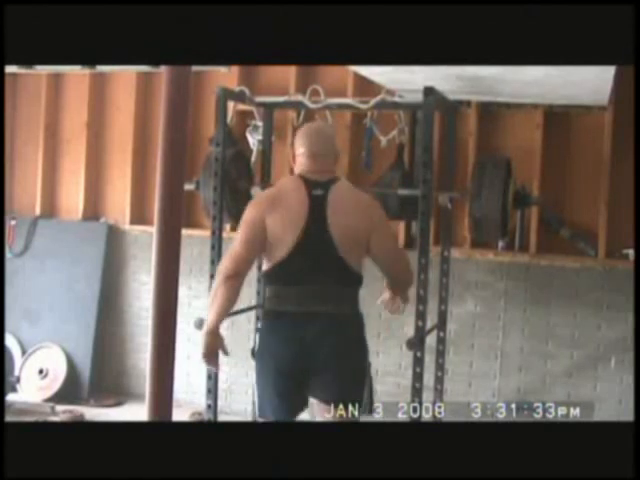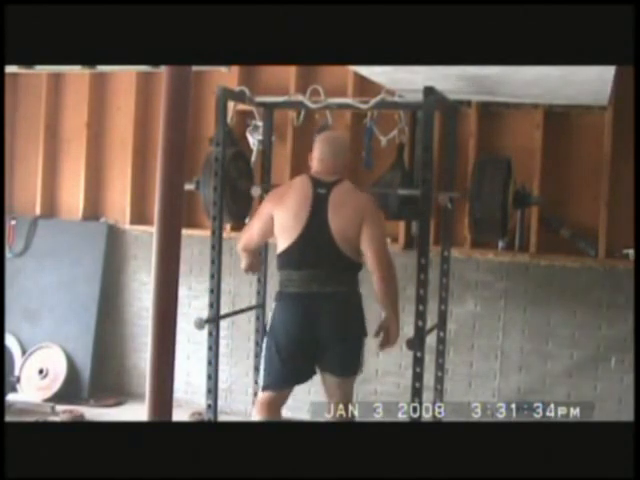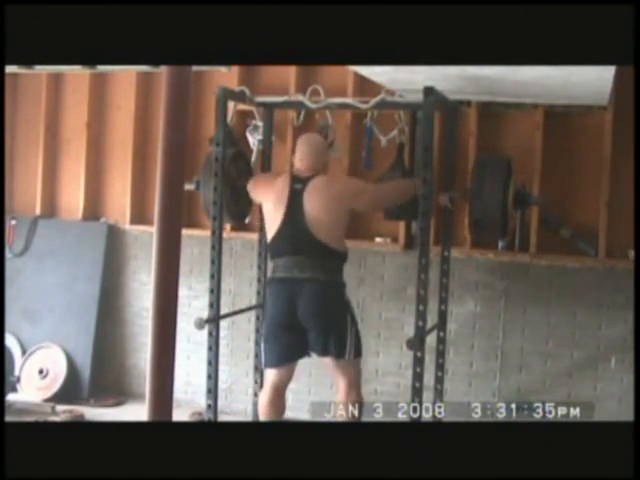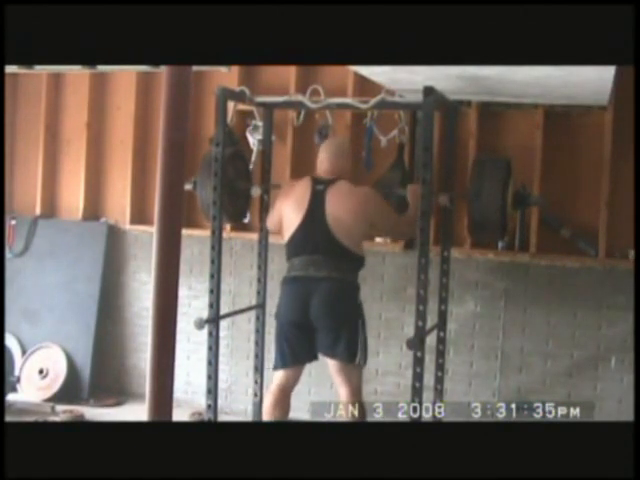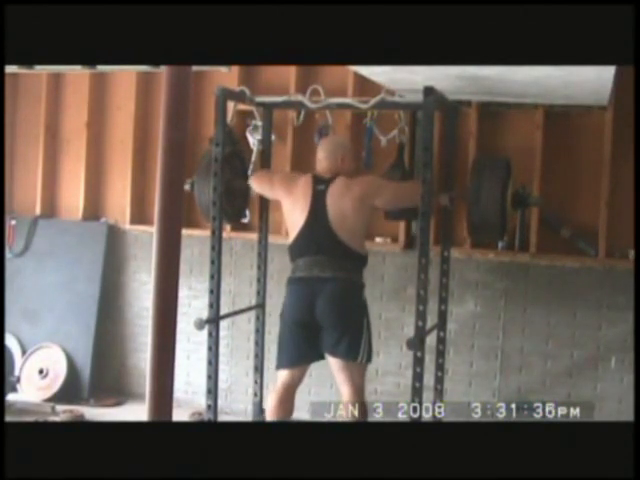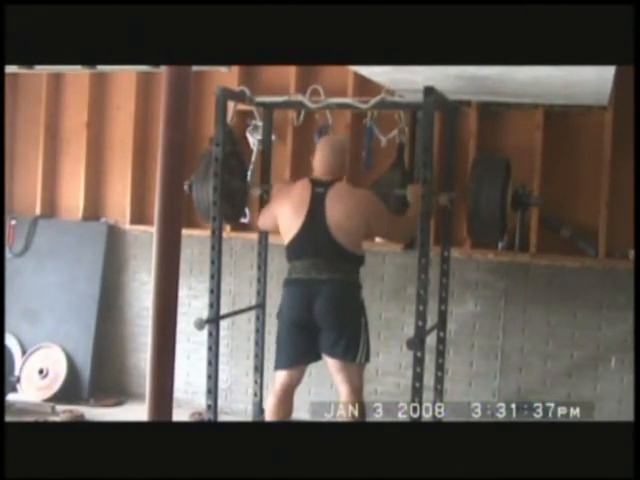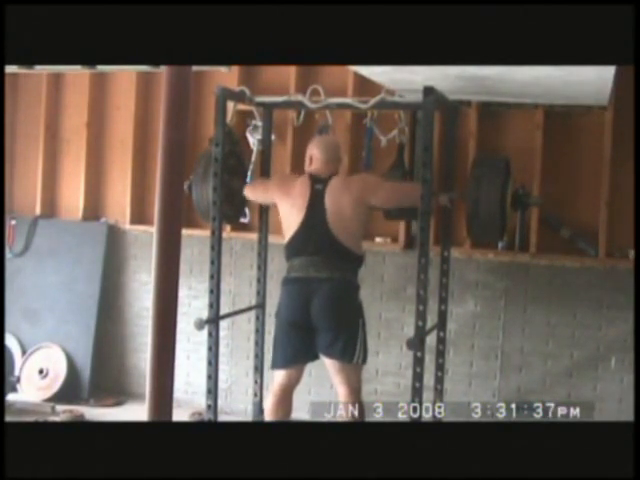
dt=0.7s
person 1, frame 1
left shoulder: (269, 202)
right shoulder: (364, 207)
left elbow: (231, 273)
right elbow: (401, 275)
left wrist: (211, 328)
right wrist: (397, 294)
left hip: (282, 332)
right hip: (340, 333)
left knee: (276, 417)
person 1, frame 2
left shoulder: (282, 196)
right shoulder: (360, 203)
left elbow: (245, 245)
right elbow: (381, 268)
left wrist: (249, 261)
right wrist: (392, 315)
left hip: (292, 307)
right hip: (340, 310)
left knee: (269, 399)
right knee: (339, 401)
person 1, frame 3
left shoulder: (271, 187)
right shoulder: (339, 189)
left elbow: (253, 184)
right elbow: (390, 194)
right wrist: (413, 184)
left hip: (280, 292)
right hip: (323, 293)
left knee: (274, 381)
right knee: (348, 381)
person 1, frame 4
left shoulder: (291, 192)
right shoulder: (362, 198)
left elbow: (272, 226)
right elbow: (403, 231)
right wrist: (414, 203)
left hip: (294, 293)
right hip: (337, 295)
left knee: (282, 382)
right knee: (349, 389)
person 1, frame 5
left shoulder: (292, 187)
right shoulder: (361, 190)
left elbow: (256, 179)
right elbow: (416, 192)
left hip: (299, 293)
right hip: (342, 295)
left knee: (285, 381)
right knee: (352, 388)
person 1, frame 6
left shoulder: (287, 194)
right shoulder: (360, 200)
left elbow: (264, 223)
right elbow: (403, 232)
right wrist: (416, 202)
left hip: (296, 294)
right hip: (339, 296)
left knee: (283, 382)
right knee: (349, 387)
person 1, frame 7
left shoulder: (288, 187)
right shoulder: (359, 188)
left elbow: (250, 189)
right elbow: (414, 193)
left hip: (294, 293)
right hip: (338, 294)
left knee: (282, 382)
right knee: (348, 387)
